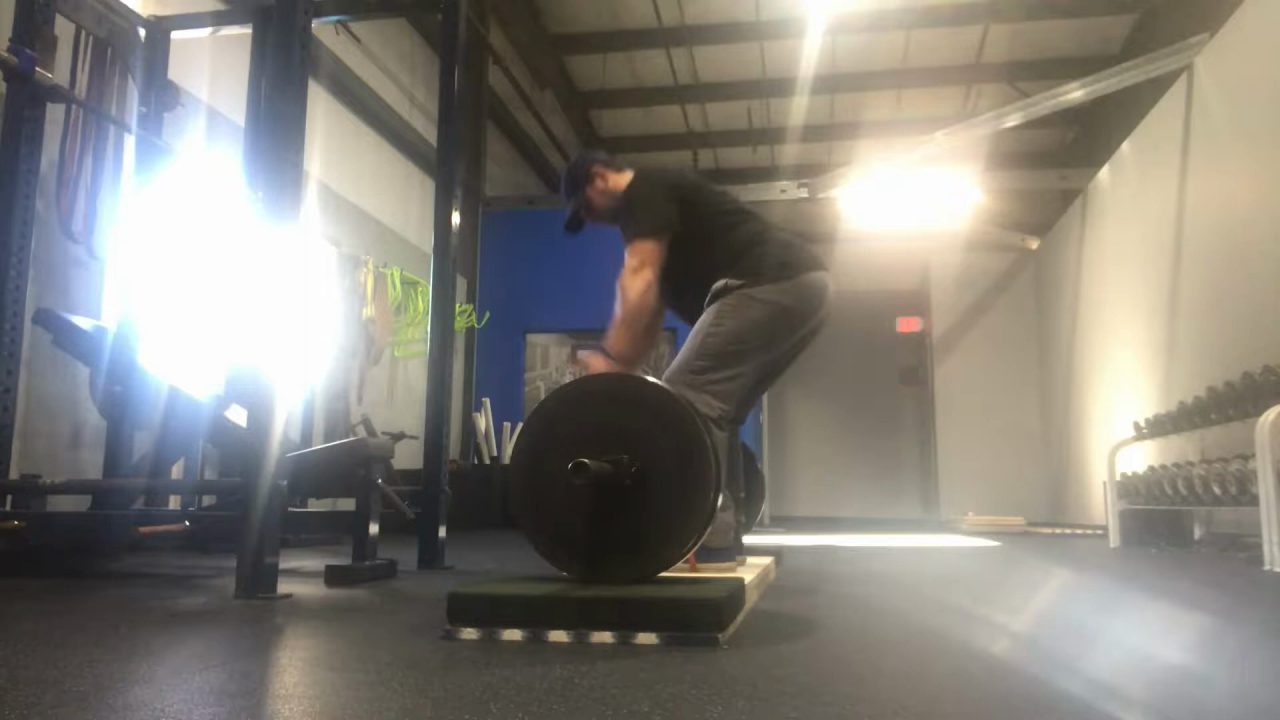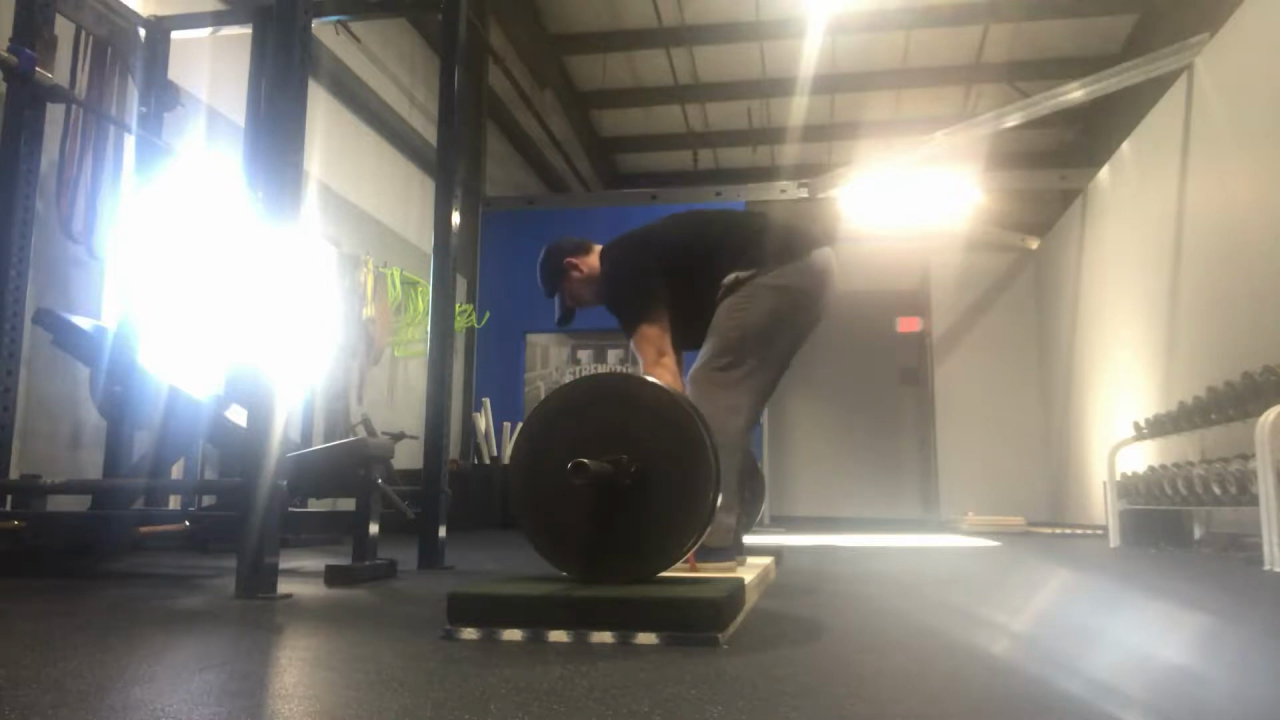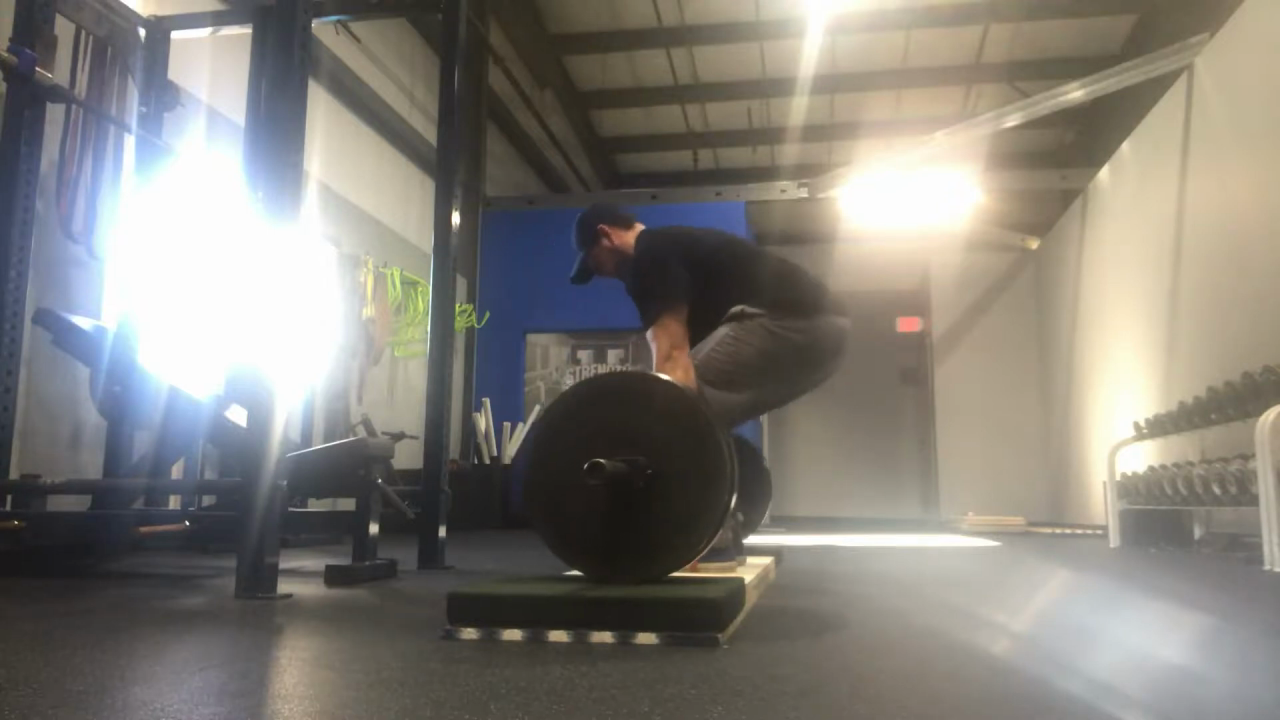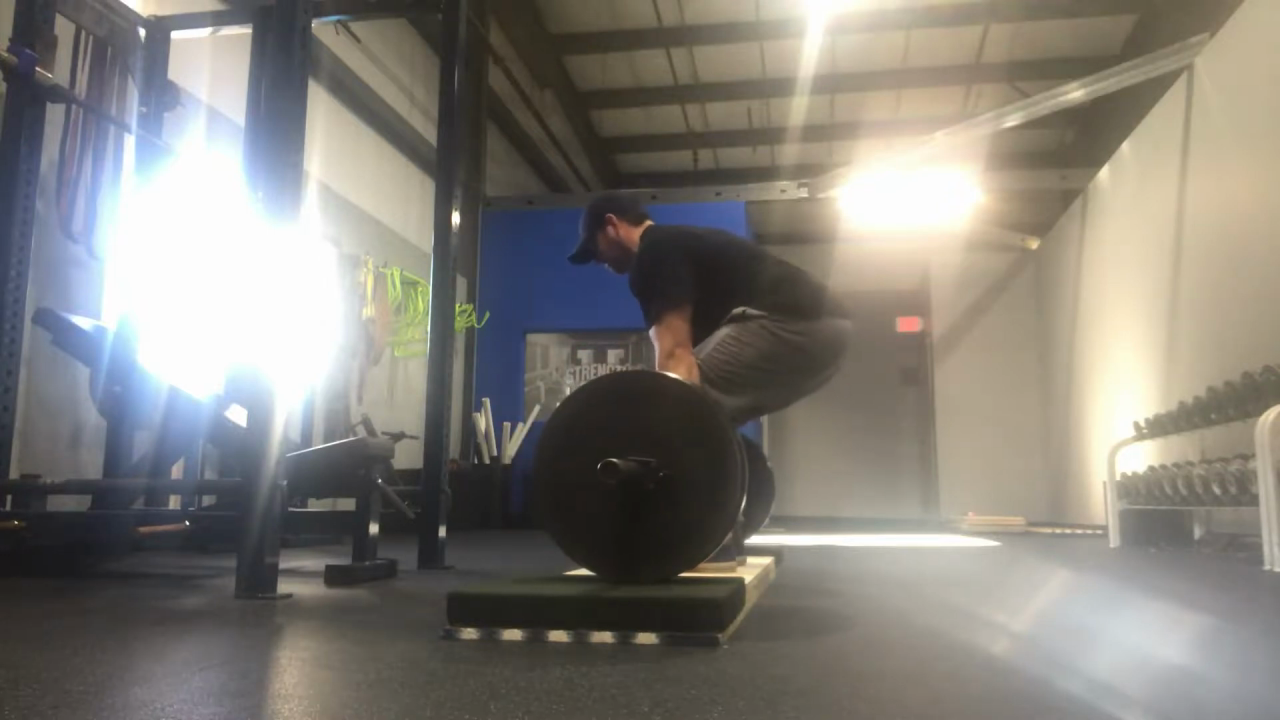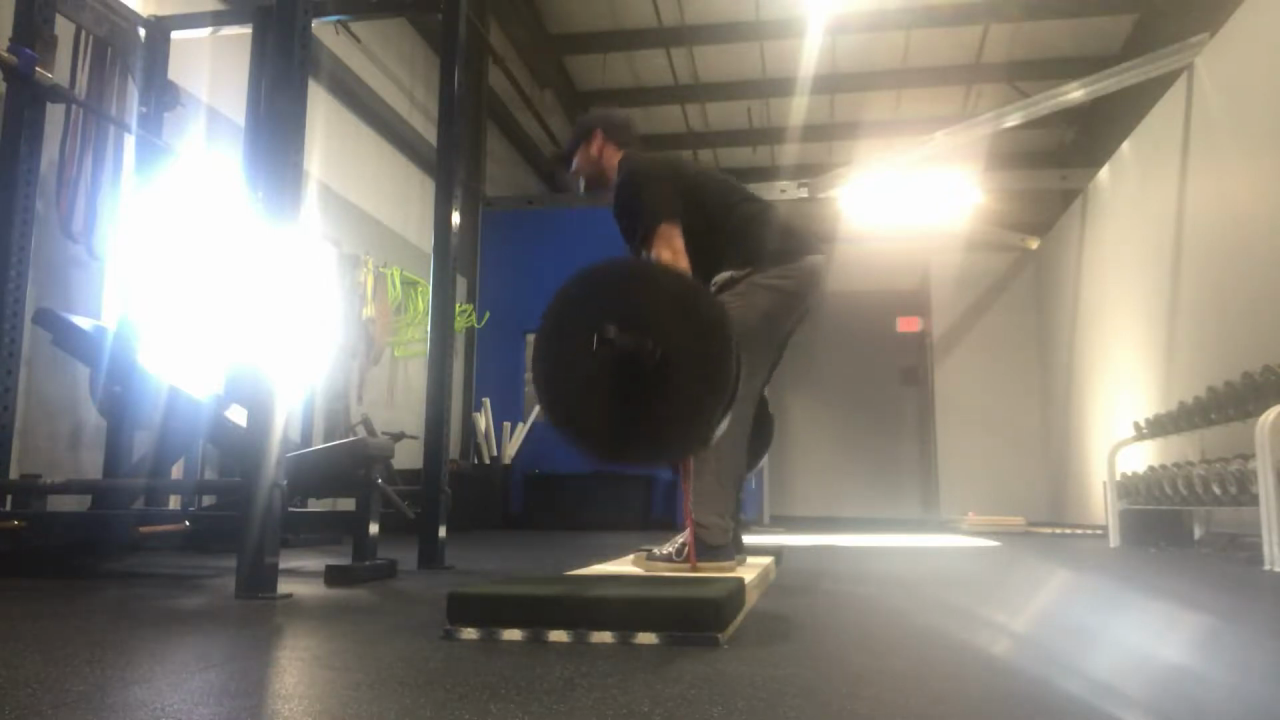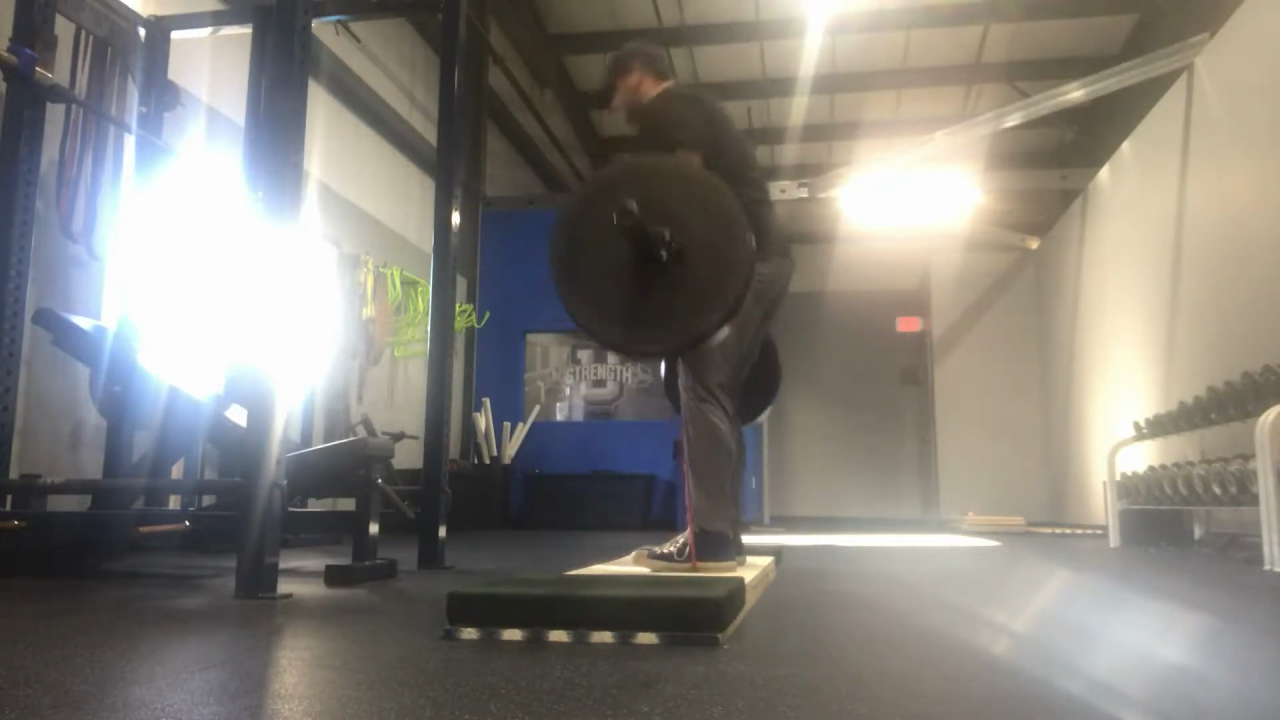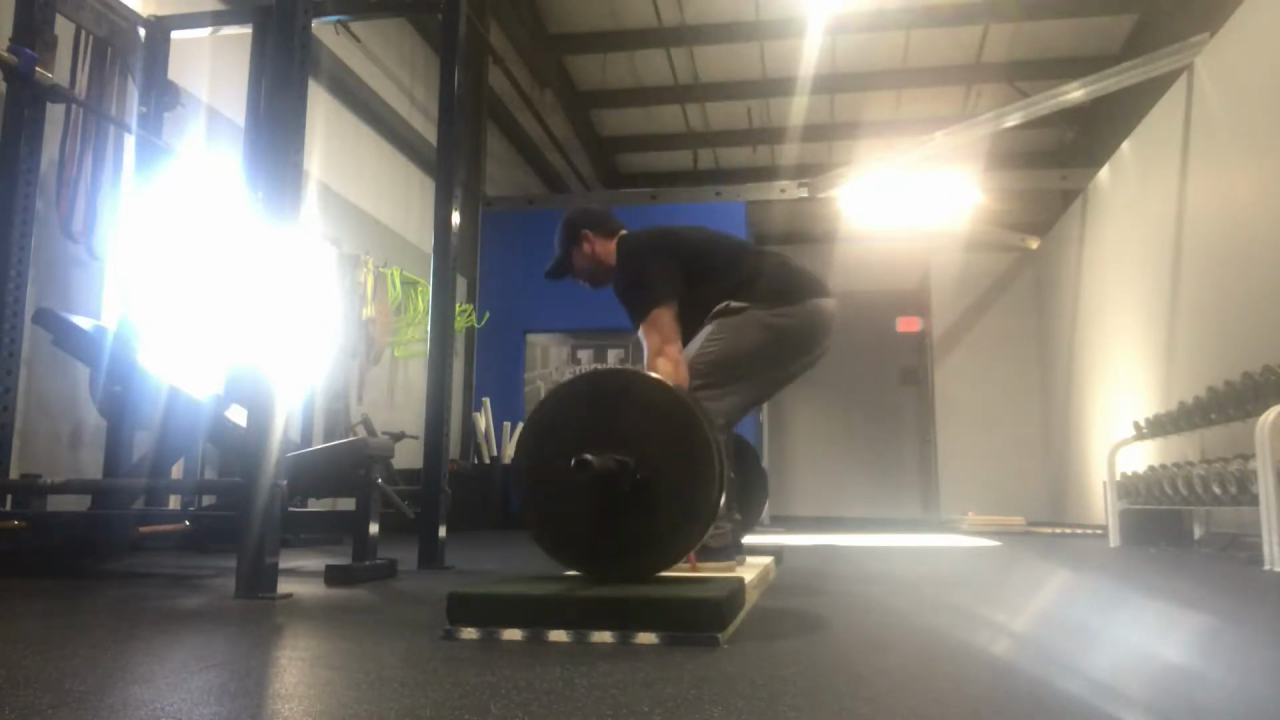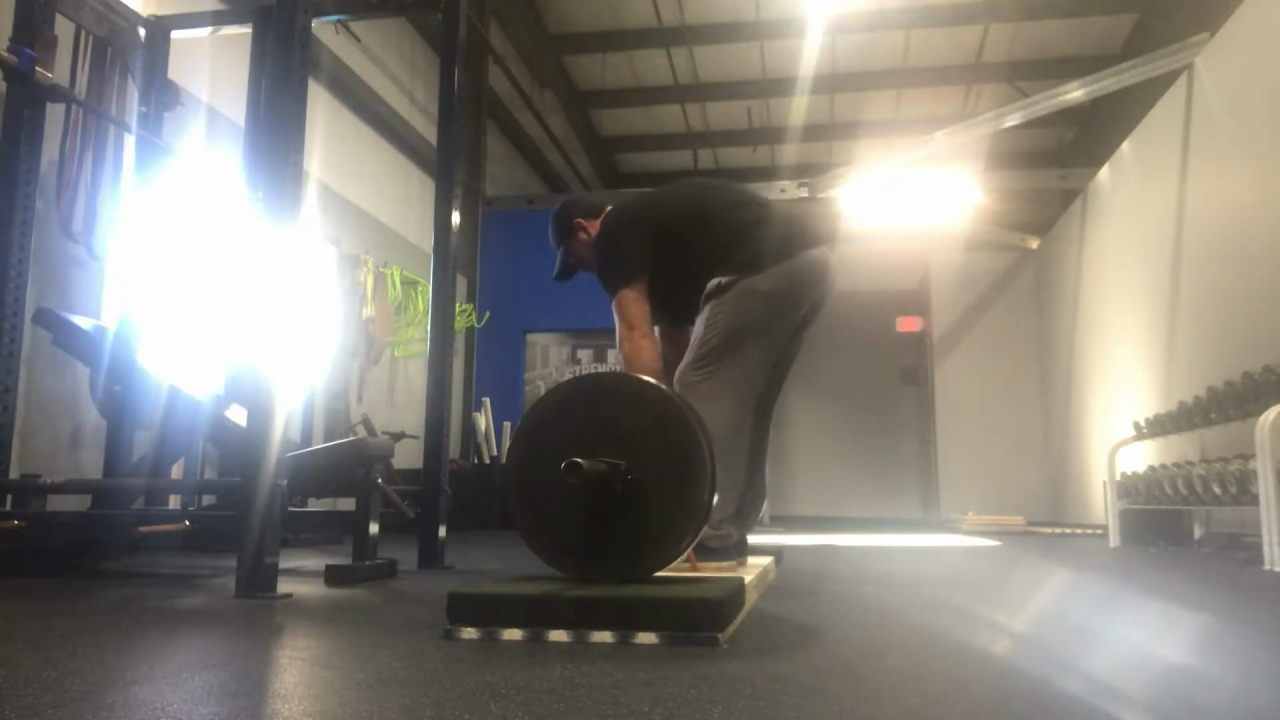
dt=0.7s
person 1, frame 1
left shoulder: (643, 193)
right shoulder: (663, 198)
left elbow: (640, 278)
right elbow: (656, 297)
left wrist: (611, 359)
right wrist: (627, 368)
left hip: (773, 285)
right hip: (804, 284)
left knee: (689, 399)
right knee: (713, 407)
left ankle: (710, 543)
right ankle: (722, 536)
person 1, frame 2
left shoulder: (622, 267)
right shoulder: (639, 258)
left elbow: (659, 361)
right elbow: (666, 358)
left hip: (783, 266)
right hip: (807, 262)
left knee: (712, 390)
right knee: (721, 394)
left ankle: (712, 541)
right ankle: (721, 536)
person 1, frame 3
left shoulder: (649, 256)
right shoulder: (671, 248)
left elbow: (671, 354)
right elbow: (685, 351)
left hip: (791, 320)
right hip: (822, 323)
left ankle: (707, 543)
right ankle: (720, 536)
person 1, frame 4
left shoulder: (655, 254)
right shoulder: (676, 245)
left elbow: (675, 354)
right elbow: (688, 352)
left hip: (795, 325)
right hip: (822, 326)
right ankle: (720, 535)
person 1, frame 5
left shoulder: (637, 179)
right shoulder: (652, 179)
left elbow: (672, 262)
right elbow: (682, 261)
left hip: (767, 265)
right hip: (786, 262)
left ankle: (708, 542)
right ankle: (720, 536)
person 1, frame 6
left shoulder: (669, 106)
right shoulder: (693, 111)
right hip: (758, 259)
left knee: (705, 396)
right knee: (716, 401)
left ankle: (709, 540)
right ankle: (719, 535)
person 1, frame 7
left shoulder: (636, 258)
right shoulder: (654, 251)
left elbow: (664, 355)
right elbow: (674, 352)
left hip: (784, 309)
right hip: (808, 308)
right knee: (703, 408)
left ankle: (709, 543)
right ankle: (720, 535)
person 1, frame 8
left shoulder: (616, 232)
right shoulder: (656, 226)
left elbow: (636, 333)
right elbow: (672, 330)
left hip: (769, 266)
right hip: (806, 258)
left knee: (703, 390)
right knee: (738, 402)
left ankle: (711, 542)
right ankle: (728, 533)
